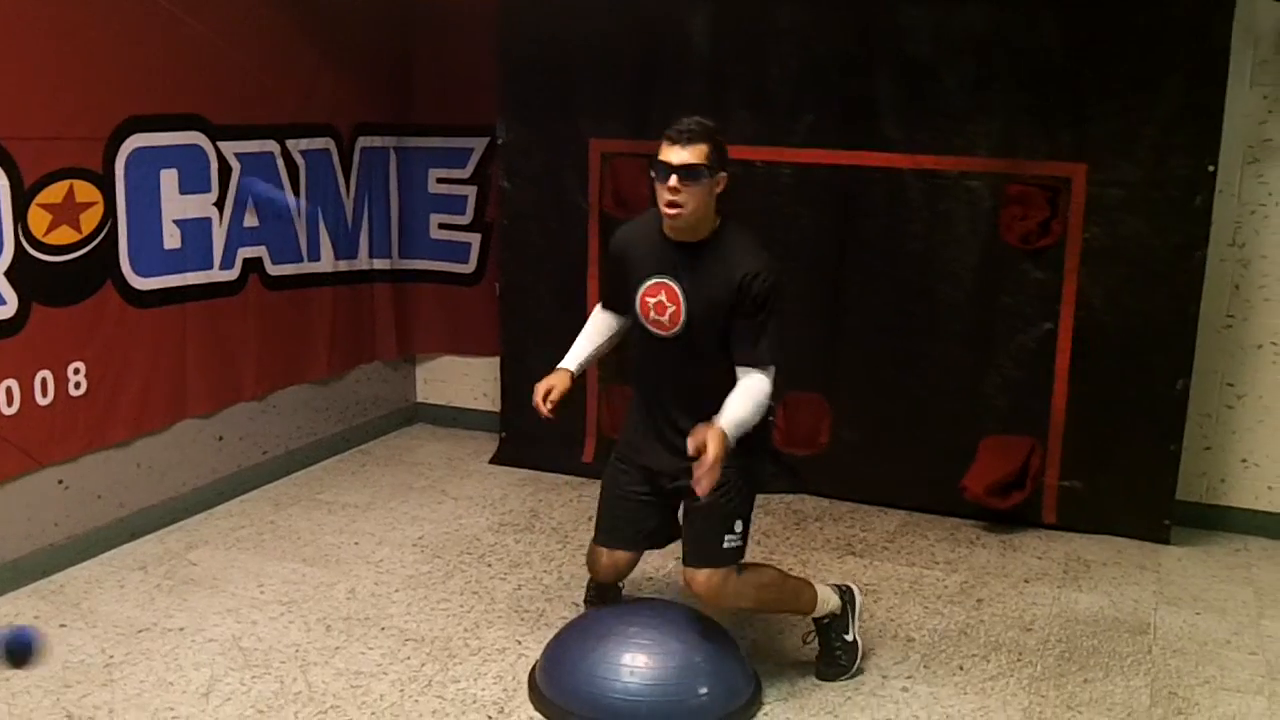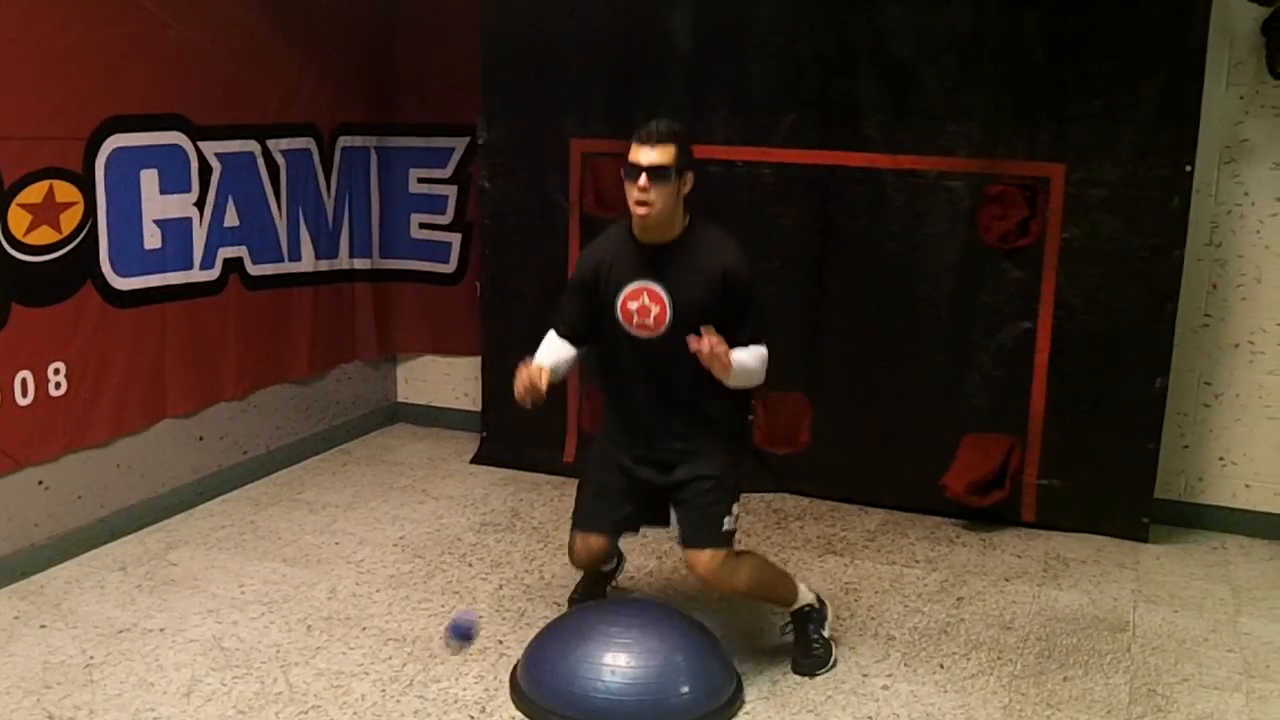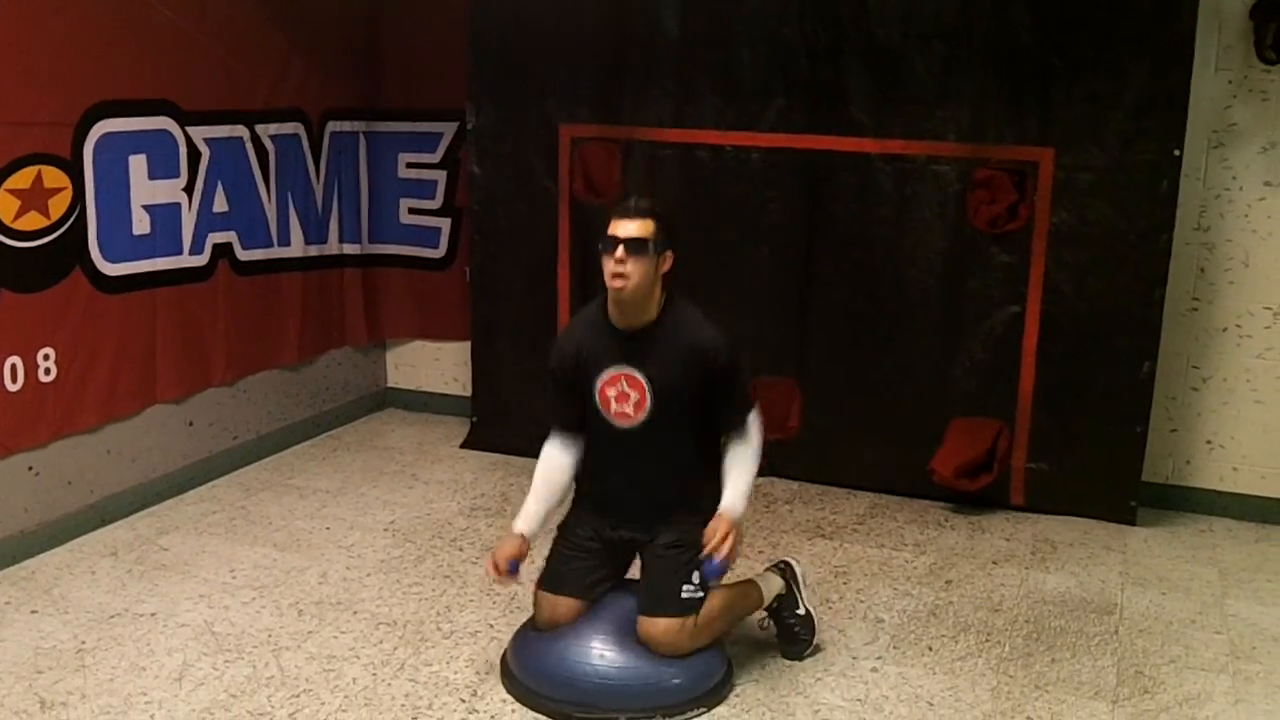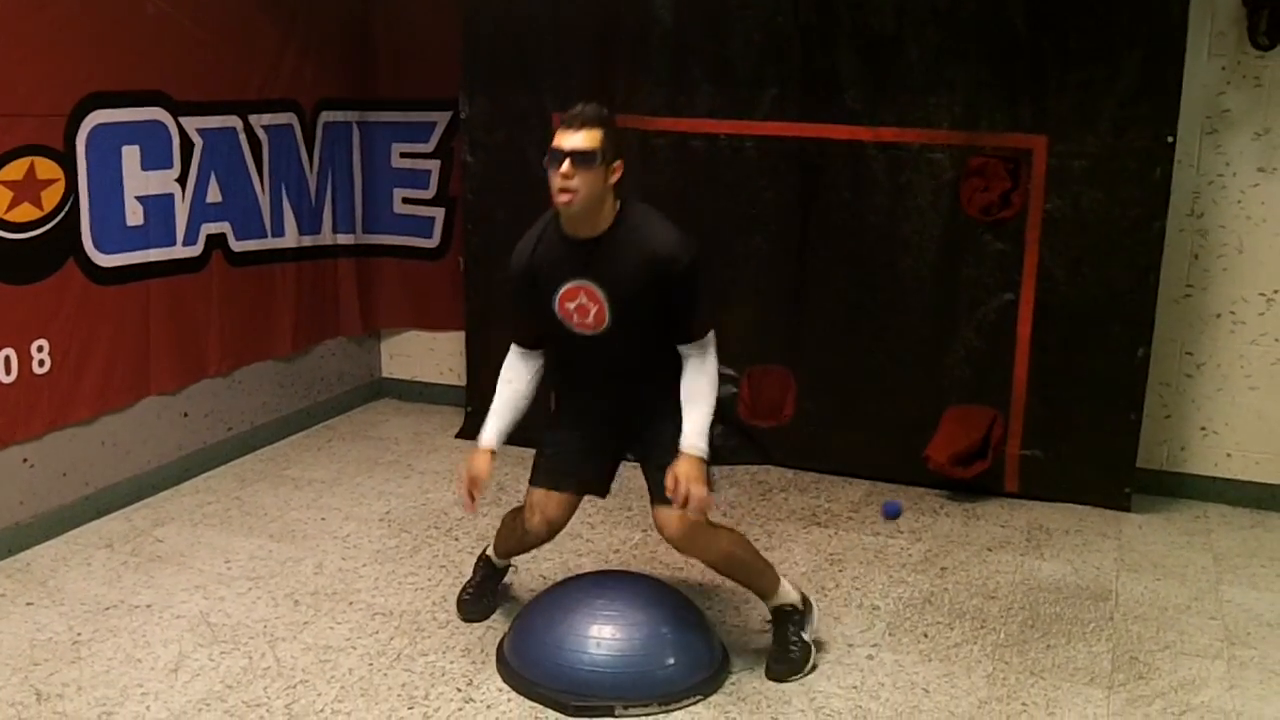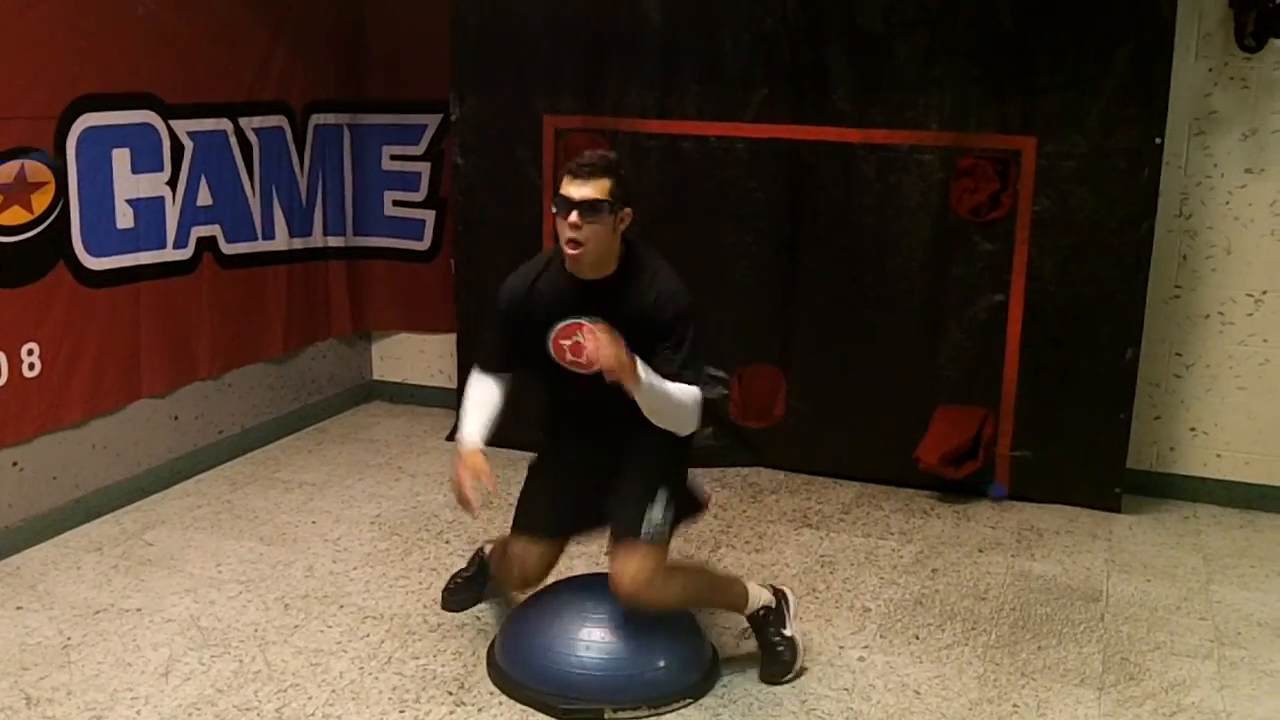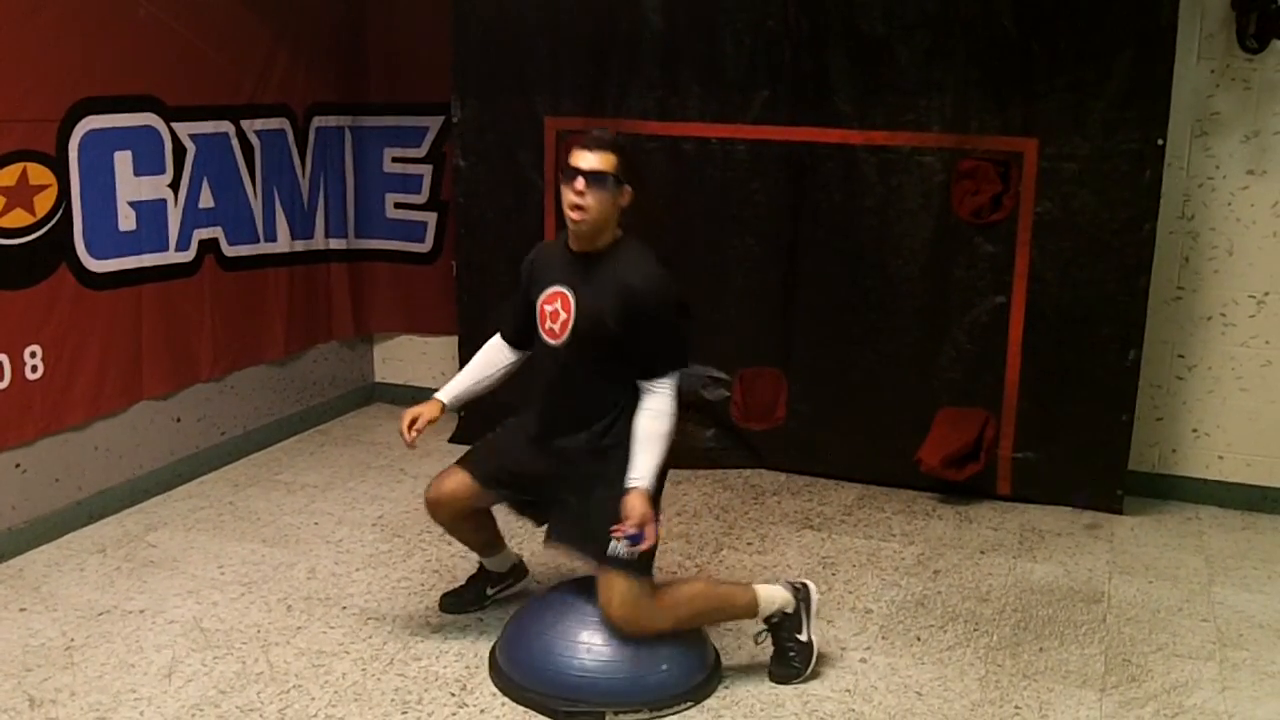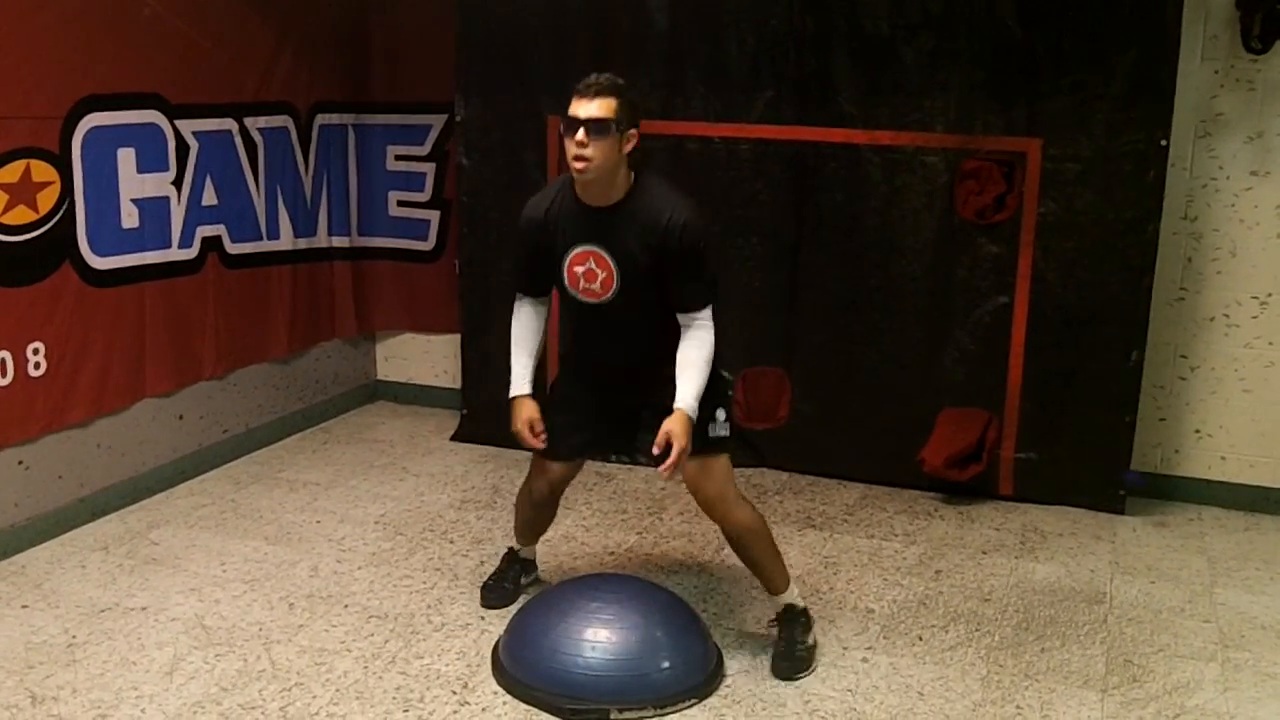
dt=0.7s
person 1, frame 1
left shoulder: (745, 270)
right shoulder: (630, 243)
left elbow: (757, 383)
left wrist: (721, 429)
right wrist: (566, 369)
left hip: (717, 443)
right hip: (647, 431)
left knee: (710, 585)
right knee: (606, 565)
left ankle: (831, 605)
right ankle: (606, 592)
person 1, frame 2
left shoulder: (719, 259)
right shoulder: (601, 257)
left elbow: (756, 361)
right elbow: (567, 338)
left wrist: (729, 362)
right wrist: (541, 365)
left hip: (703, 437)
right hip: (626, 431)
left knee: (710, 565)
right knee: (586, 550)
left ankle: (806, 604)
right ankle: (606, 568)
person 1, frame 3
left shoulder: (698, 343)
right shoulder: (577, 340)
left elbow: (744, 426)
right elbow: (564, 440)
left wrist: (731, 510)
right wrist: (526, 529)
left hip: (681, 510)
right hip: (600, 507)
left knee: (665, 636)
right knee: (551, 614)
left ankle: (775, 586)
right ankle: (608, 578)
person 1, frame 4
left shoulder: (658, 248)
right shoulder: (534, 253)
left elbow: (698, 353)
right elbow: (527, 353)
left wrist: (692, 451)
right wrist: (487, 442)
left hip: (662, 401)
right hip: (583, 400)
left knee: (680, 526)
right knee: (540, 518)
left ankle: (790, 606)
right ankle: (493, 562)
person 1, frame 5
left shoulder: (659, 293)
right shoulder: (529, 287)
left elbow: (684, 414)
right elbow: (490, 372)
left wrist: (633, 376)
right wrist: (471, 441)
left hip: (646, 442)
right hip: (570, 444)
left knee: (634, 582)
right knee: (520, 573)
left ankle: (765, 605)
right ankle: (493, 558)
person 1, frame 6
left shoulder: (641, 282)
right shoulder: (542, 261)
left elbow: (658, 390)
right elbow: (510, 344)
left wrist: (639, 485)
right wrist: (443, 399)
left hip: (612, 452)
right hip: (544, 431)
left knee: (628, 610)
right knee: (444, 497)
left ankle: (782, 602)
right ankle: (502, 569)
person 1, frame 7
left shoulder: (669, 218)
right shoulder: (543, 214)
left elbow: (697, 324)
right elbow: (531, 302)
left wrist: (684, 408)
right wrist: (521, 390)
left hip: (670, 373)
right hip: (586, 373)
left knee: (716, 493)
right knee: (543, 481)
left ankle: (792, 609)
right ankle: (520, 559)
